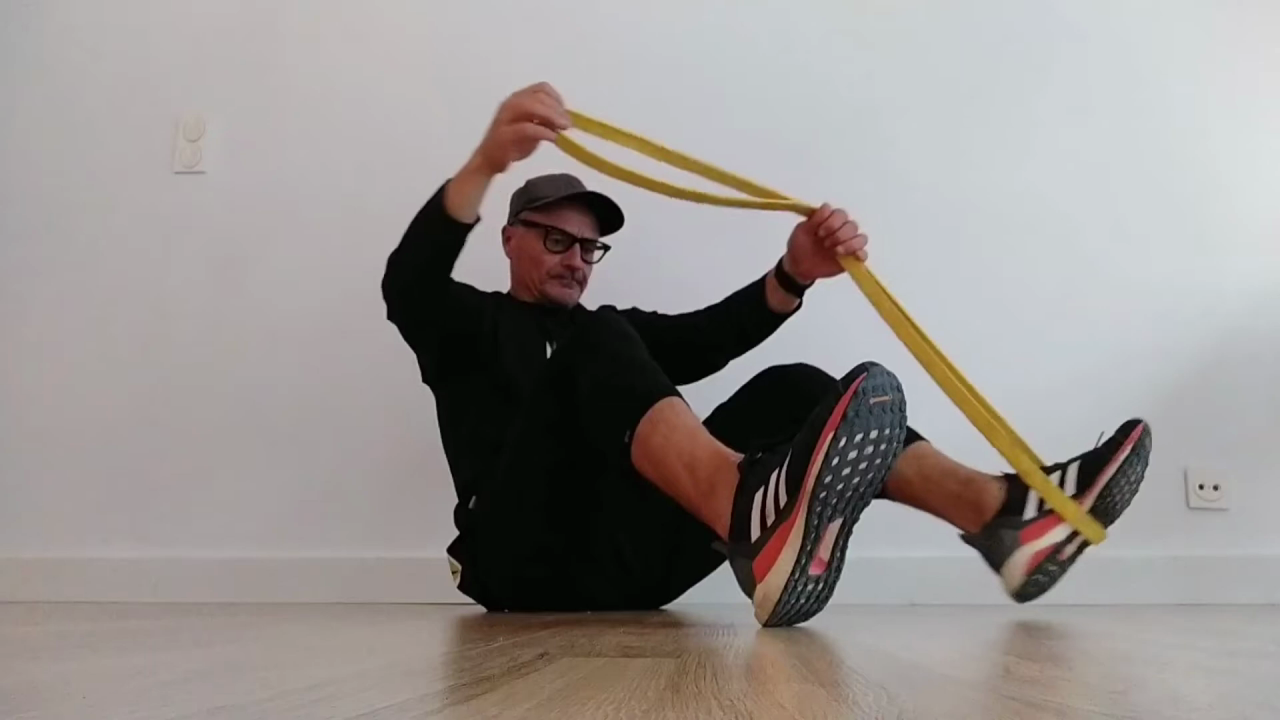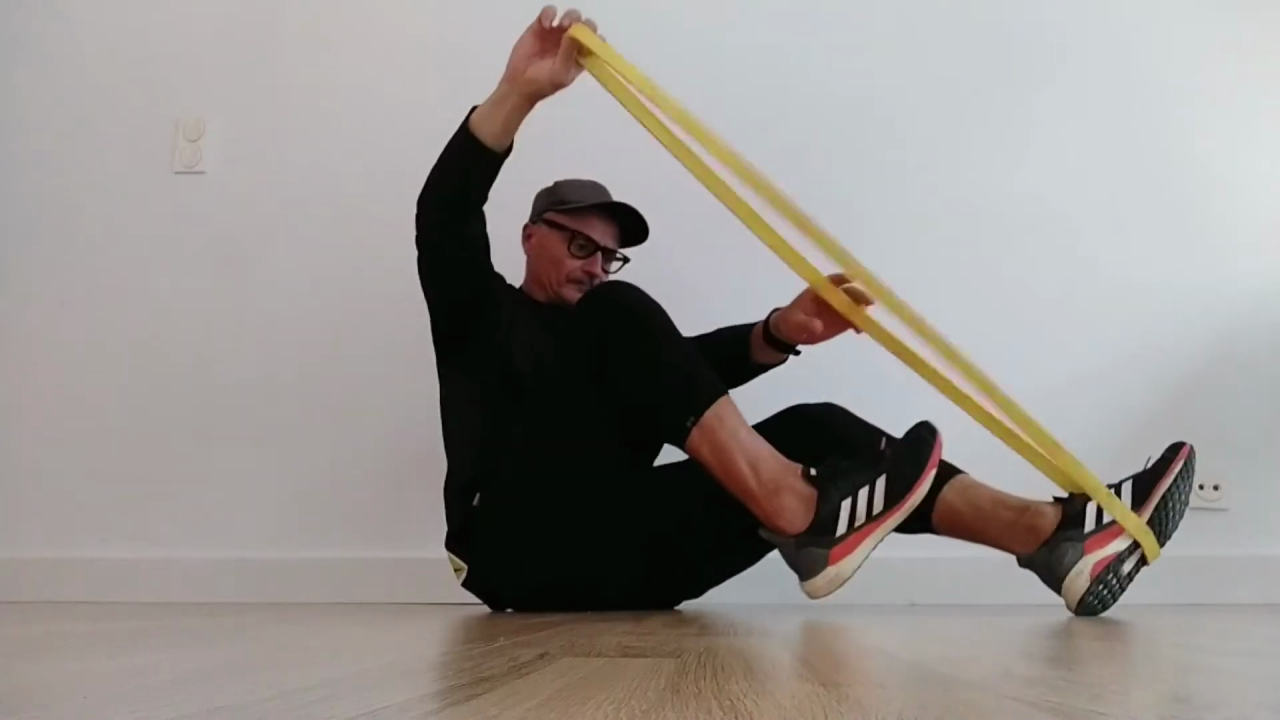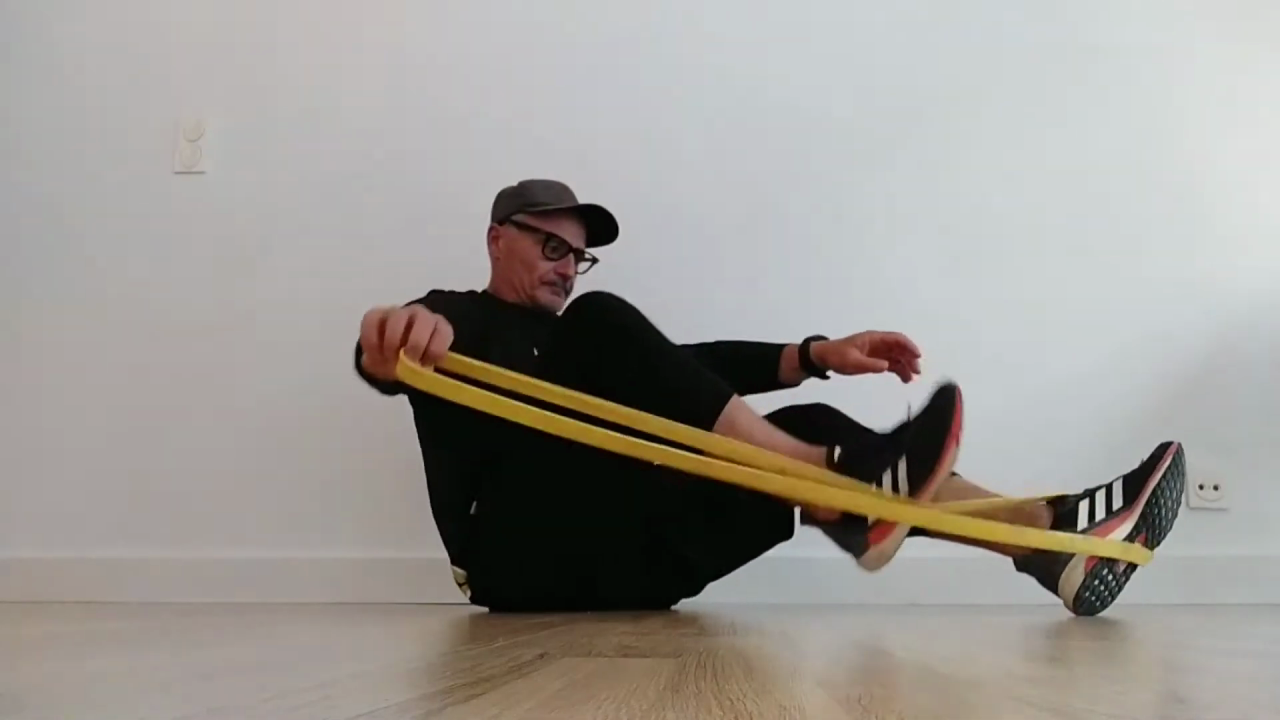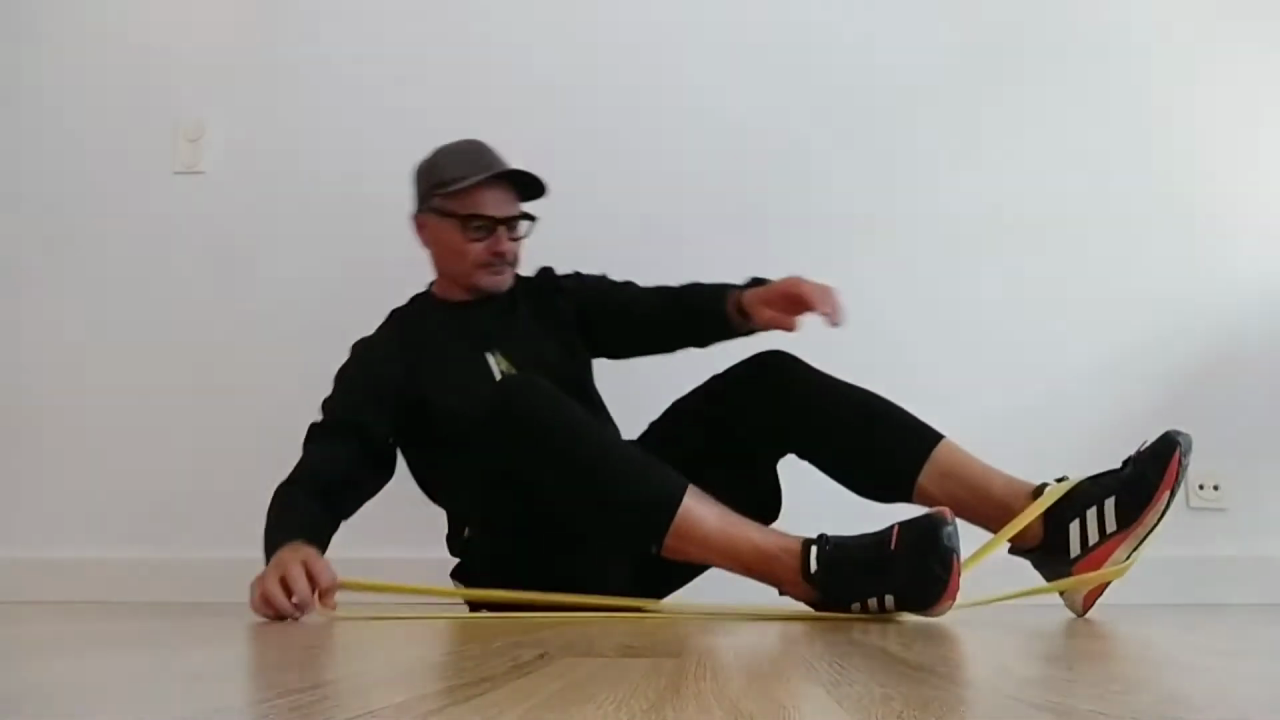
dt=0.7s
person 1, frame 1
left shoulder: (617, 335)
right shoulder: (469, 323)
left elbow: (713, 335)
right elbow: (406, 287)
left wrist: (794, 275)
right wrist: (486, 160)
left hip: (624, 558)
right hip: (526, 556)
left knee: (790, 391)
right knee: (602, 344)
left ankle: (1005, 514)
right ankle: (757, 517)
person 1, frame 2
left shoulder: (607, 329)
right shoulder: (480, 314)
left elbow: (698, 363)
right elbow: (443, 222)
left wrist: (782, 331)
right wrist: (518, 93)
left hip: (625, 565)
right hip: (527, 551)
left knee: (811, 430)
right knee: (618, 317)
left ankle: (1057, 536)
right ankle: (801, 516)
person 1, frame 3
left shoulder: (576, 343)
right shoulder: (451, 321)
left elbow: (690, 370)
right elbow: (384, 357)
left wrist: (817, 355)
right wrist: (394, 340)
left hip: (618, 560)
right hip: (523, 555)
left knee: (803, 430)
right knee: (601, 324)
left ankle: (1053, 536)
right ankle: (851, 484)
person 1, frame 4
left shoulder: (553, 299)
right shoulder: (394, 355)
left elbow: (660, 314)
right elbow: (324, 476)
left wrist: (745, 301)
right wrist: (290, 548)
left hip: (623, 542)
right hip: (531, 566)
left knee: (766, 382)
right knee: (518, 406)
left ankle: (1046, 528)
right ankle: (817, 570)
